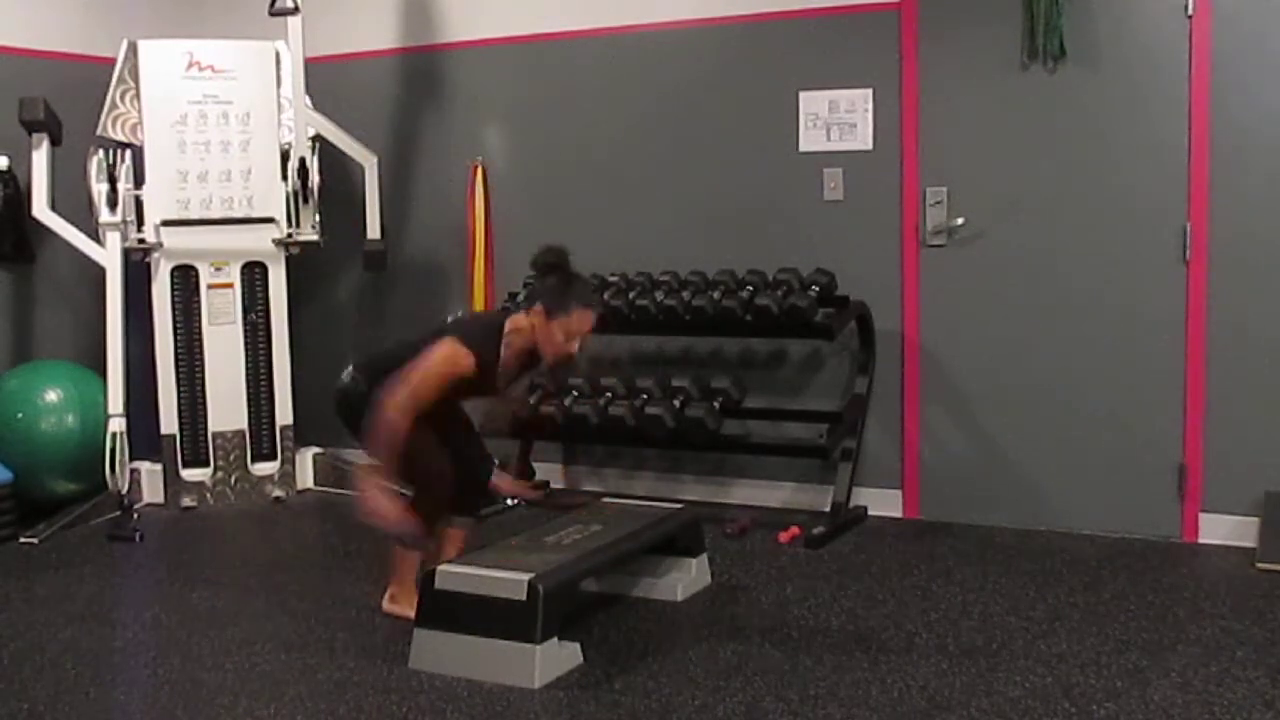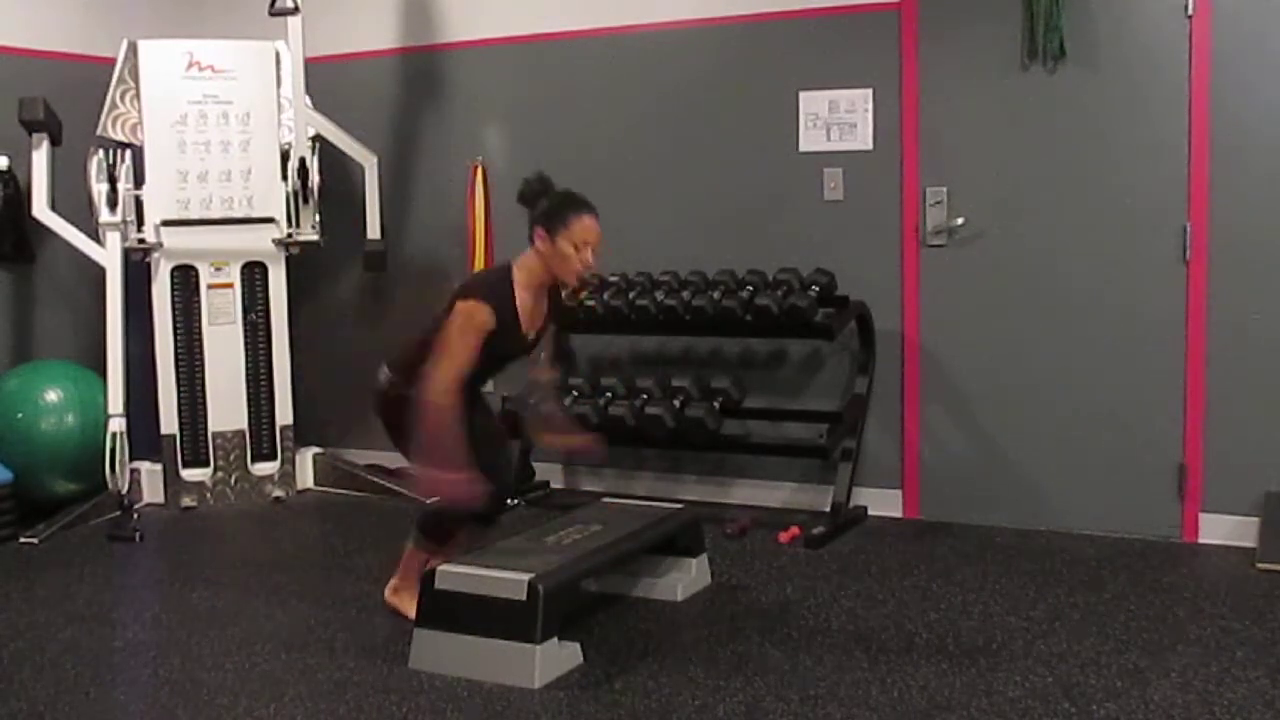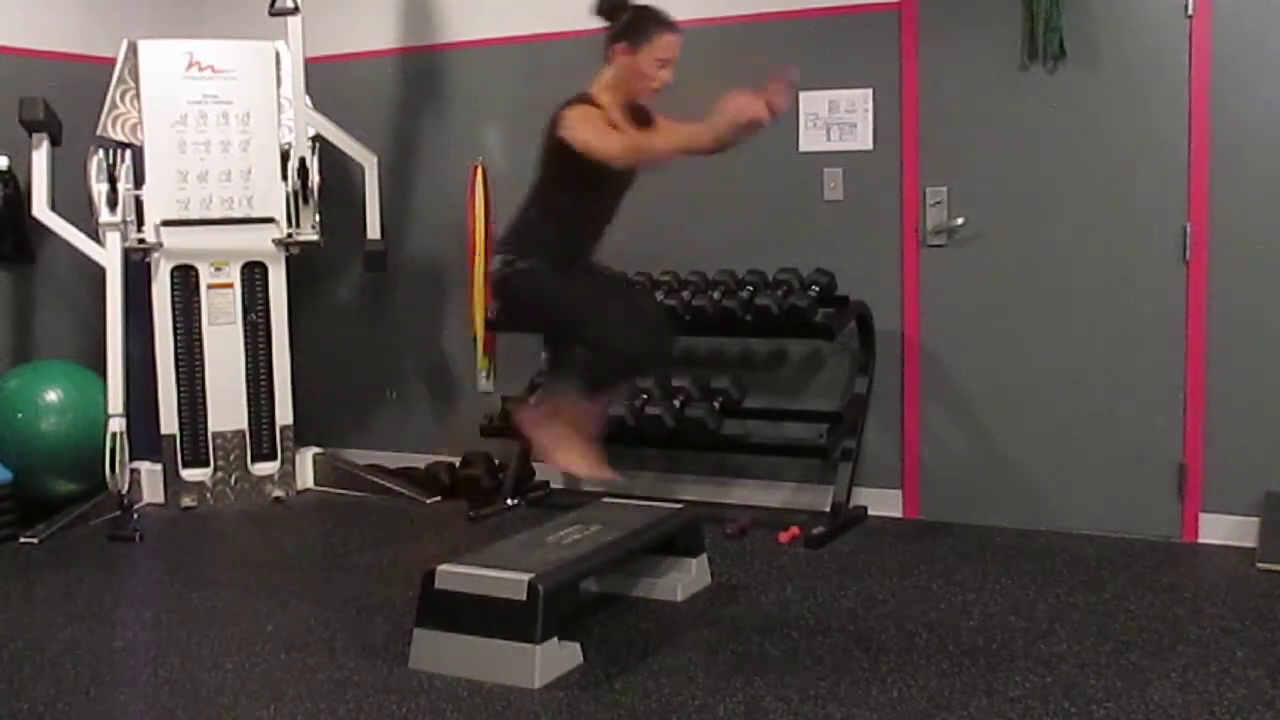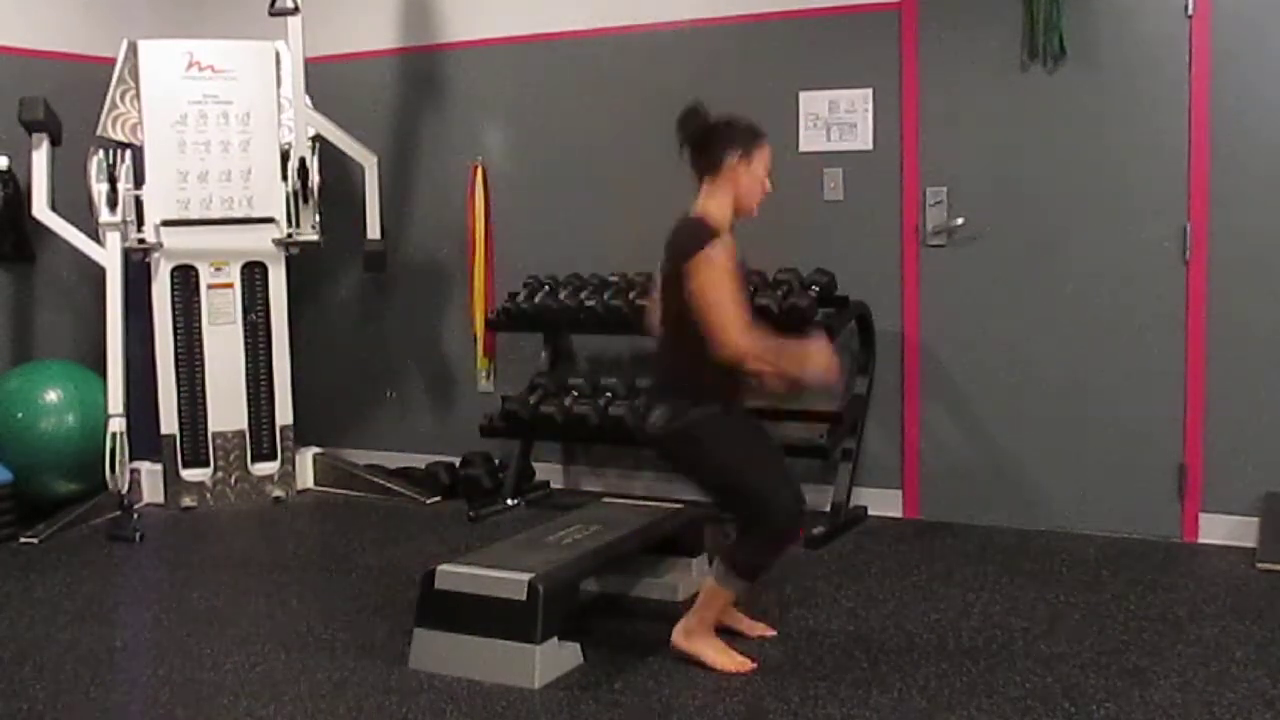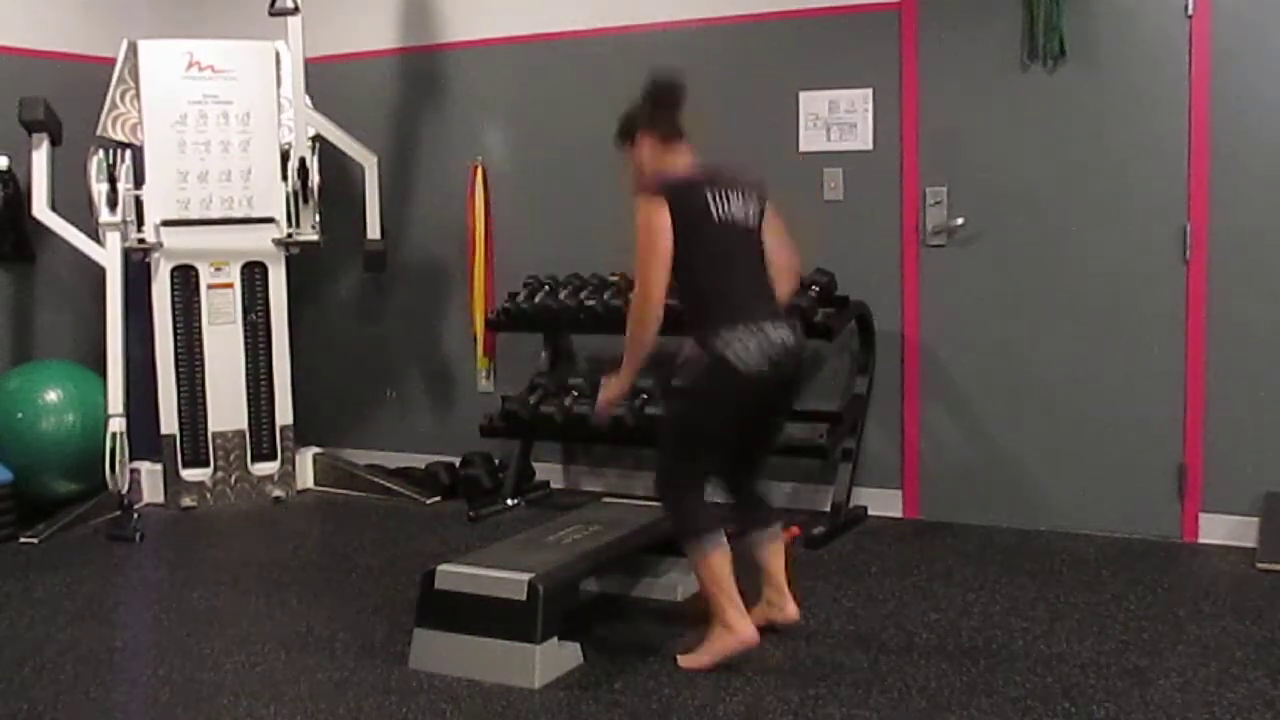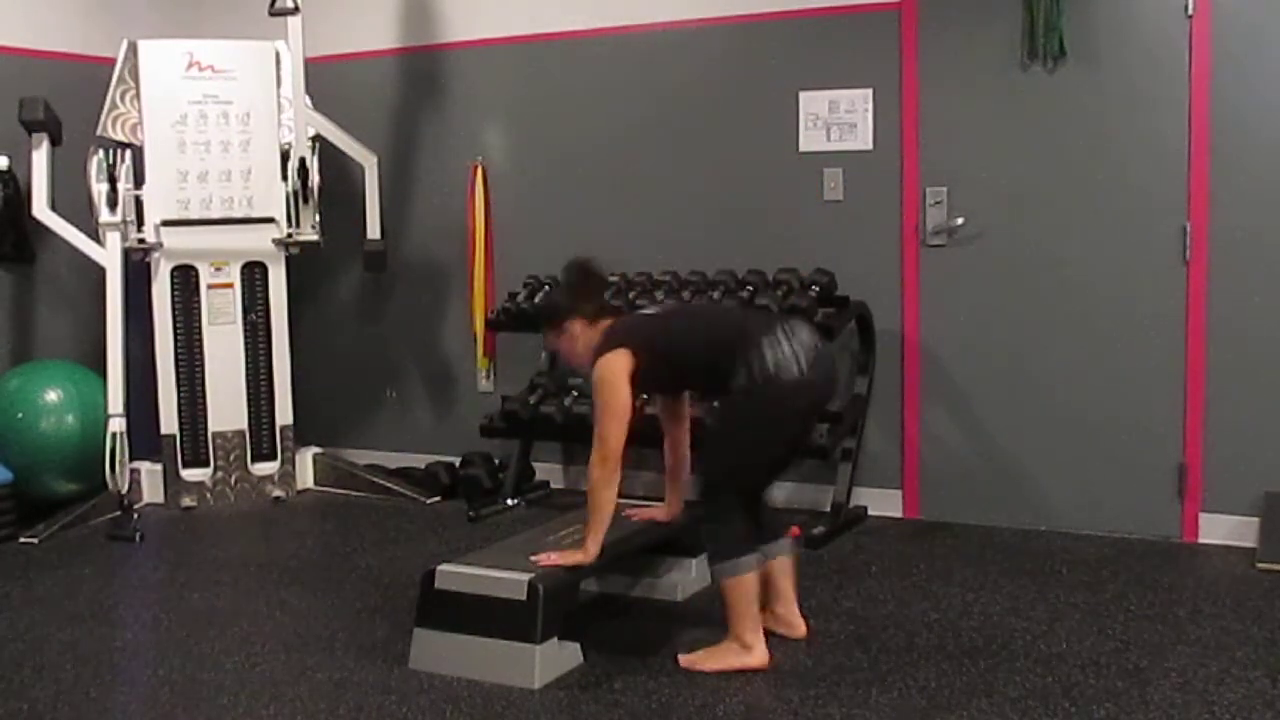
dt=0.4s
person 1, frame 1
left shoulder: (533, 348)
right shoulder: (472, 346)
right elbow: (396, 405)
left wrist: (493, 472)
right wrist: (377, 480)
left hip: (427, 397)
right hip: (368, 392)
left knee: (477, 476)
right knee: (437, 479)
right ankle: (400, 594)
person 1, frame 2
left shoulder: (551, 296)
right shoulder: (484, 299)
left elbow: (543, 369)
right elbow: (439, 385)
left wrist: (546, 425)
right wrist: (436, 460)
left hip: (460, 400)
right hip: (409, 394)
left knee: (498, 486)
right knee: (464, 496)
right ankle: (403, 587)
person 1, frame 3
left shoulder: (634, 114)
right shoulder: (581, 114)
left elbow: (704, 139)
right elbow: (625, 154)
left wrist: (756, 115)
right wrist: (724, 116)
left hip: (569, 263)
right hip: (529, 268)
left knee: (651, 334)
right knee: (628, 341)
left ankle: (572, 420)
right ankle: (553, 418)
person 1, frame 4
left shoulder: (688, 234)
right shoulder: (710, 241)
right elbow: (732, 345)
left wrist: (777, 356)
right wrist: (802, 359)
left hip: (693, 408)
right hip: (693, 417)
left knee: (769, 502)
right knee: (780, 516)
left ankle: (718, 607)
right ankle: (695, 628)
person 1, frame 5
left shoulder: (658, 197)
right shoulder: (744, 188)
left elbow: (648, 303)
left wrist: (623, 380)
left hip: (738, 357)
right hip: (783, 349)
left knee: (679, 482)
right knee: (742, 474)
left ankle: (733, 624)
right ankle: (778, 600)
person 1, frame 6
left shoulder: (614, 352)
right shoulder: (644, 337)
left elbow: (607, 459)
right elbow: (677, 426)
left wrist: (589, 547)
right wrist: (672, 503)
left hip: (773, 369)
right hip: (807, 355)
left knee: (721, 505)
right knee: (744, 494)
left ankle: (746, 643)
right ankle: (786, 615)
